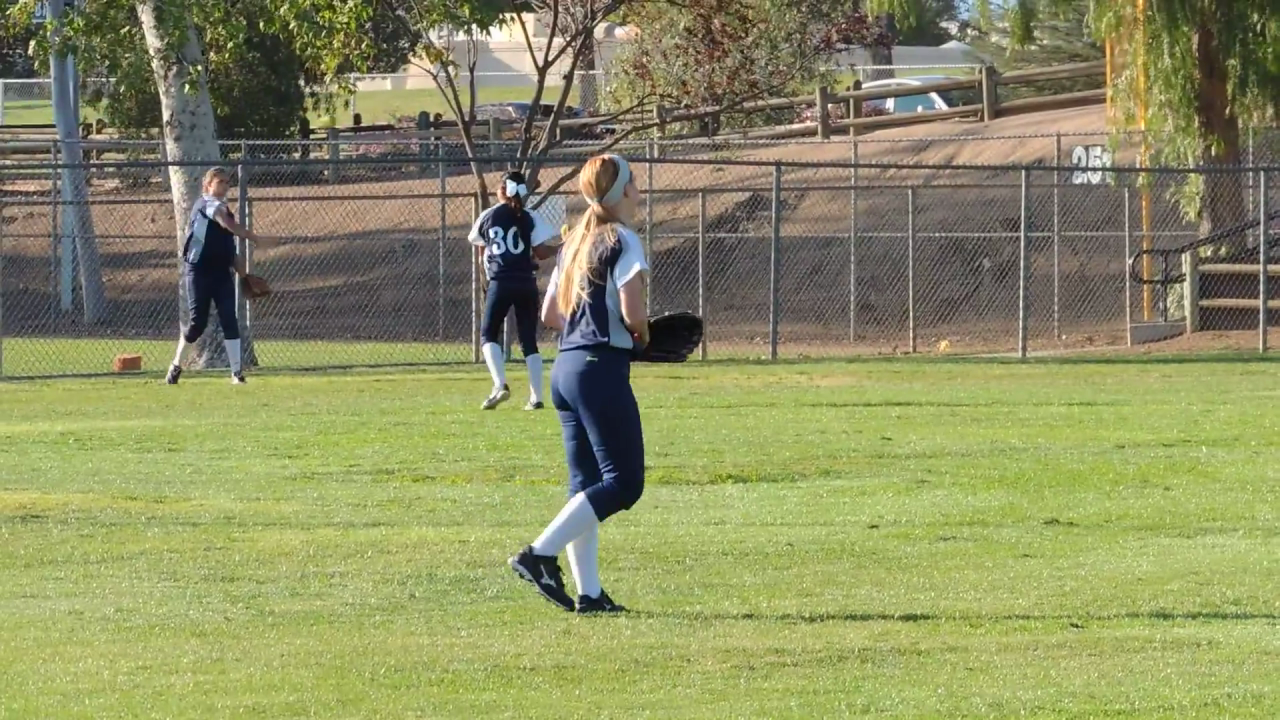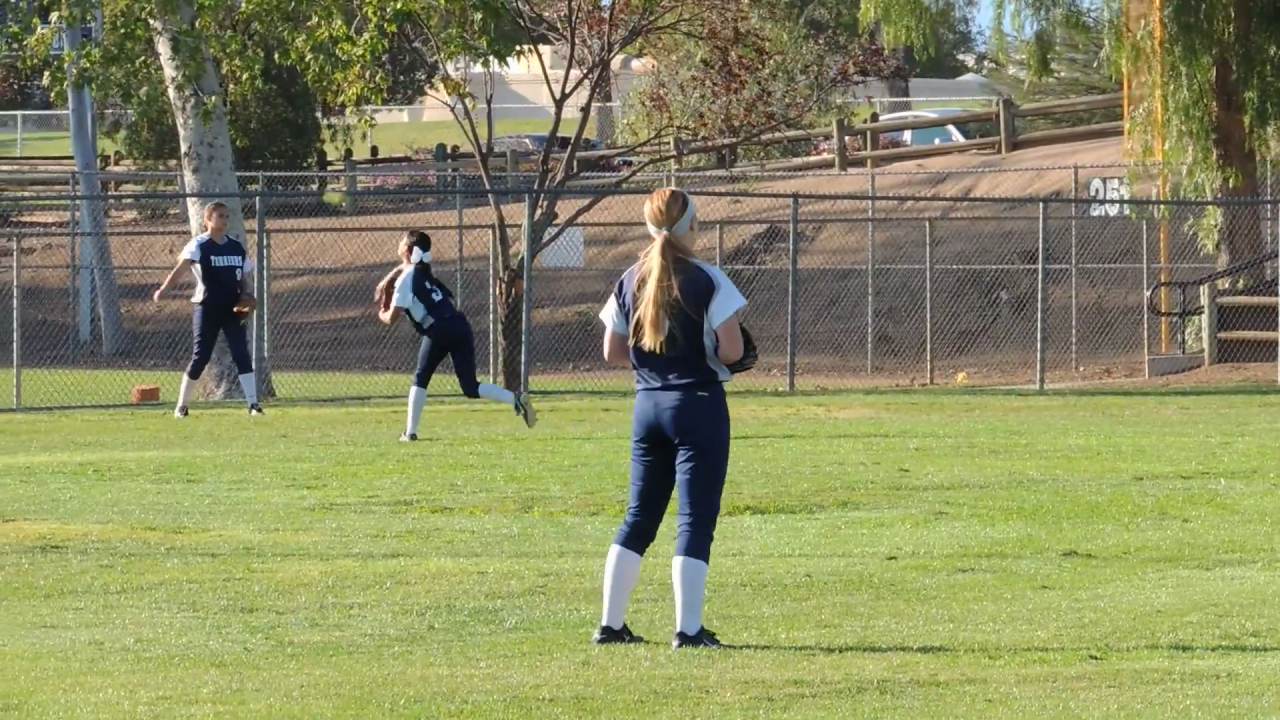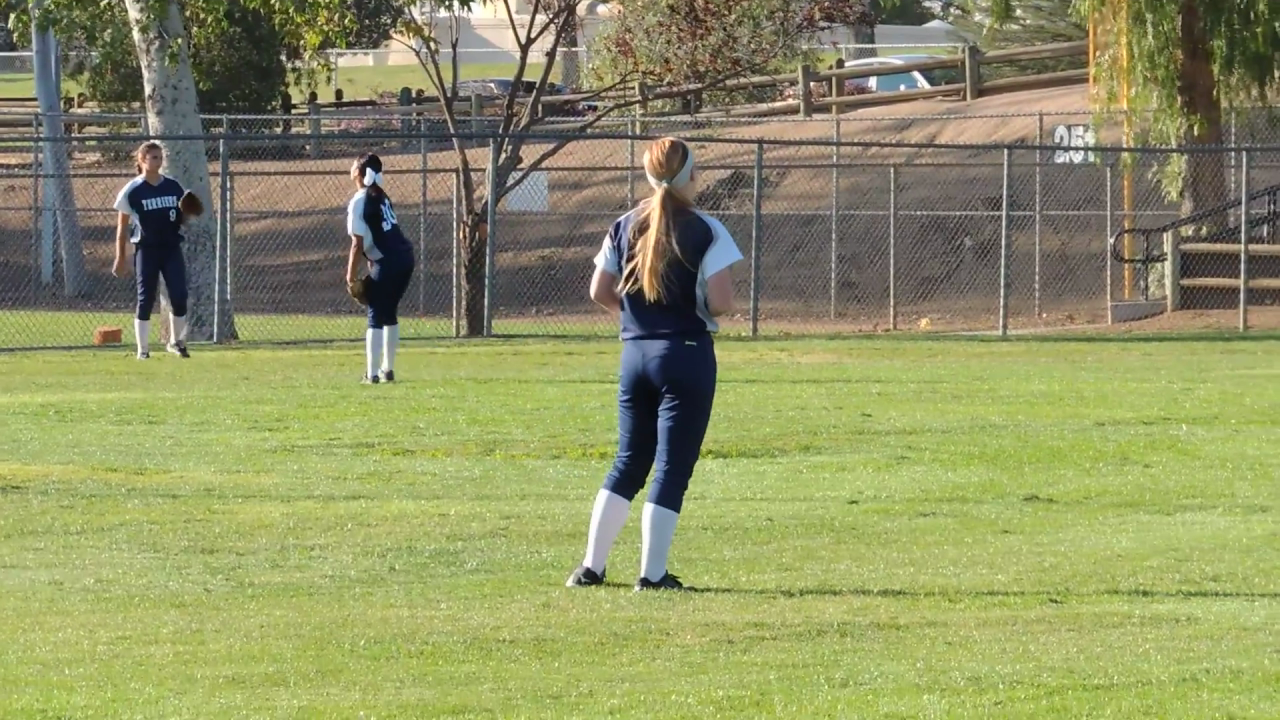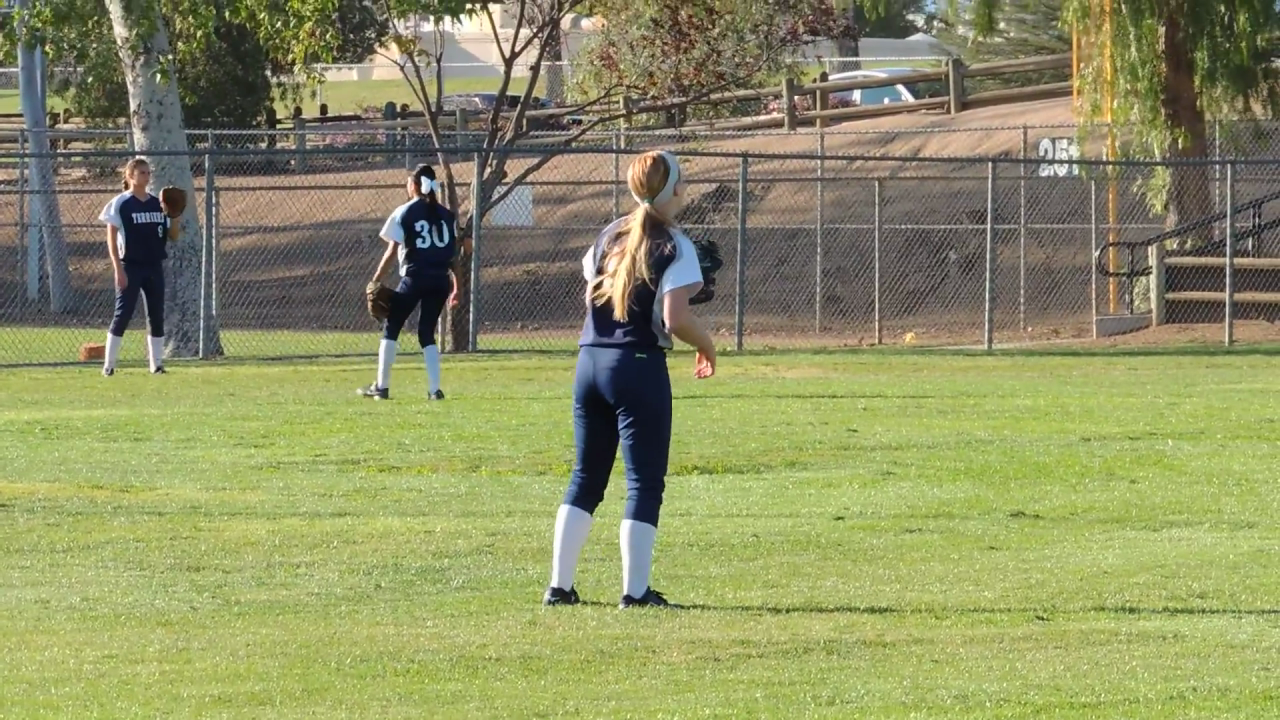
dt=0.7s
person 1, frame 1
left shoulder: (575, 241)
right shoulder: (623, 240)
left elbow: (548, 313)
right elbow: (634, 313)
right wrist: (643, 336)
left hip: (566, 369)
right hip: (599, 371)
left knee: (587, 481)
right knee: (624, 481)
left ankle: (587, 592)
right ankle: (539, 553)
person 1, frame 2
left shoulder: (630, 280)
right shoulder: (707, 279)
left elbow: (613, 352)
right elbow: (732, 350)
right wrist: (705, 356)
left hip: (648, 406)
right hip: (698, 406)
left knee: (639, 516)
right knee: (696, 520)
left ankle: (611, 624)
right ankle: (688, 631)
person 1, frame 3
left shoulder: (626, 226)
right shoulder: (705, 230)
left elbow: (599, 292)
right elbow: (721, 302)
right wrist: (698, 309)
left hip: (635, 354)
right hip: (685, 356)
left knee: (629, 461)
right knee: (672, 467)
left ankle: (590, 566)
right ankle: (652, 574)
person 1, frame 4
left shoulder: (609, 235)
right shoulder: (674, 246)
right elbow: (675, 320)
right wrist: (705, 342)
left hip: (591, 363)
right hip: (638, 369)
left knee: (586, 476)
right knee: (644, 481)
left ankle: (560, 587)
right ankle: (635, 591)
person 2, frame 1
left shoulder: (487, 217)
right shoulder: (530, 218)
left elbow: (480, 254)
right elbow: (541, 253)
left hip: (500, 284)
right hip: (527, 284)
left knee: (489, 336)
right knee: (528, 343)
left ankle: (500, 385)
right ankle: (536, 397)
person 2, frame 2
left shoulder: (407, 278)
right shoulder: (421, 268)
left elbow: (391, 318)
left wrist: (383, 313)
right wrist: (387, 280)
left hip: (439, 331)
right hip: (461, 327)
left knee: (421, 379)
right knee: (471, 387)
left ankle: (411, 432)
right ankle: (515, 400)
person 2, frame 3
left shoulder: (358, 203)
right shoulder: (380, 195)
left elbow: (358, 244)
left wrist: (351, 274)
right wrist: (373, 261)
left hip: (387, 263)
right hip: (406, 257)
left knee: (376, 316)
right knee: (389, 314)
left ankle: (372, 374)
right ankle: (387, 370)
person 2, frame 4
left shoulder: (403, 213)
right shoulder: (447, 214)
left elbow: (391, 253)
right elbow: (453, 254)
left wrist: (376, 281)
right wrist: (455, 285)
left hip: (414, 279)
right hip: (440, 280)
left knee: (391, 329)
right knee: (427, 335)
left ankle: (381, 386)
right ankle: (435, 389)
person 3, frame 1
left shoulder: (222, 208)
right shoulder: (206, 203)
right elbow: (229, 224)
left wrist: (241, 270)
right wrist: (256, 239)
left hip: (222, 272)
right hip: (198, 271)
left knee: (229, 320)
right knee: (198, 322)
left ankle: (236, 371)
right ankle: (177, 365)
person 3, frame 2
left shoulder: (237, 247)
right shoulder: (198, 245)
left elbow: (244, 278)
right elbow: (181, 267)
left wrist: (247, 298)
right wrist: (164, 288)
left hip: (232, 309)
right hip: (207, 309)
left knee: (242, 355)
right knee: (200, 358)
left ankle: (253, 403)
right ankle: (182, 405)
person 3, frame 3
left shoulder: (174, 186)
right shoulder: (132, 190)
left elbow: (183, 219)
right elbow: (123, 225)
right wrist: (120, 257)
left hip: (172, 248)
right hip: (146, 249)
left knee: (180, 295)
right knee: (146, 299)
left ankle: (177, 341)
right ankle: (142, 349)
person 3, frame 4
left shoulder: (158, 204)
right shoulder: (120, 203)
left elbow: (173, 236)
right elbow: (112, 238)
right wrist: (118, 270)
left hip: (154, 266)
right hip: (130, 266)
left knee: (157, 315)
right knee: (122, 315)
left ankle: (156, 364)
right ankle: (109, 364)
